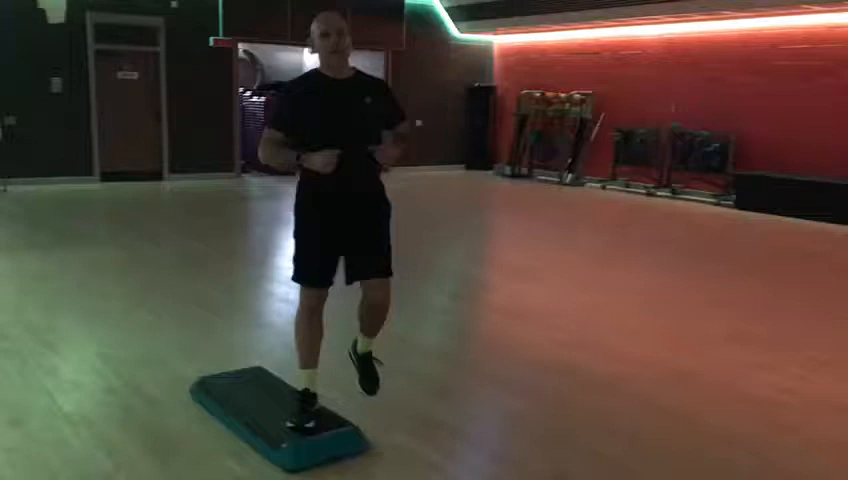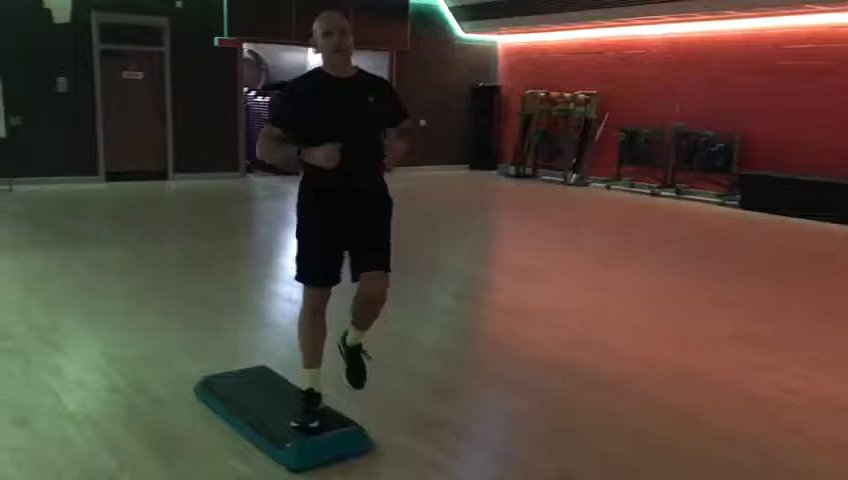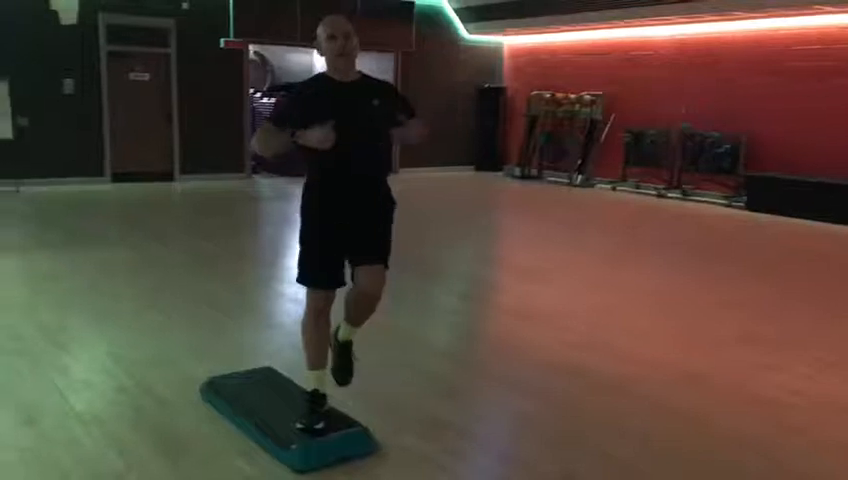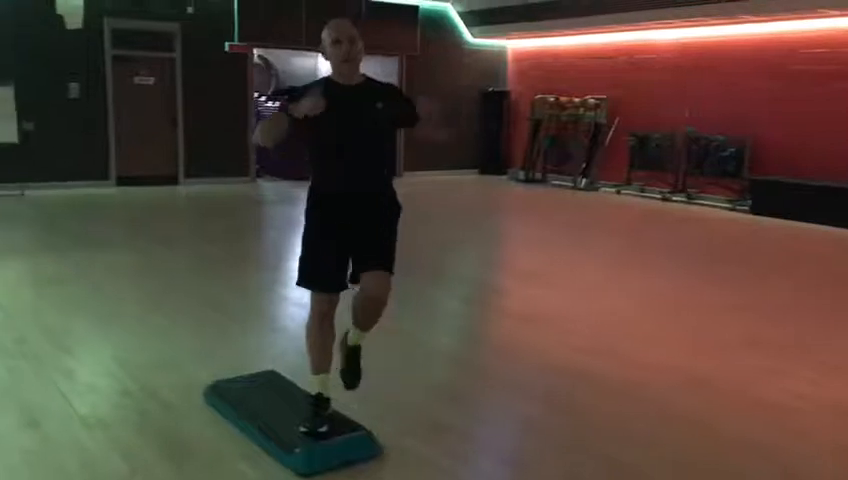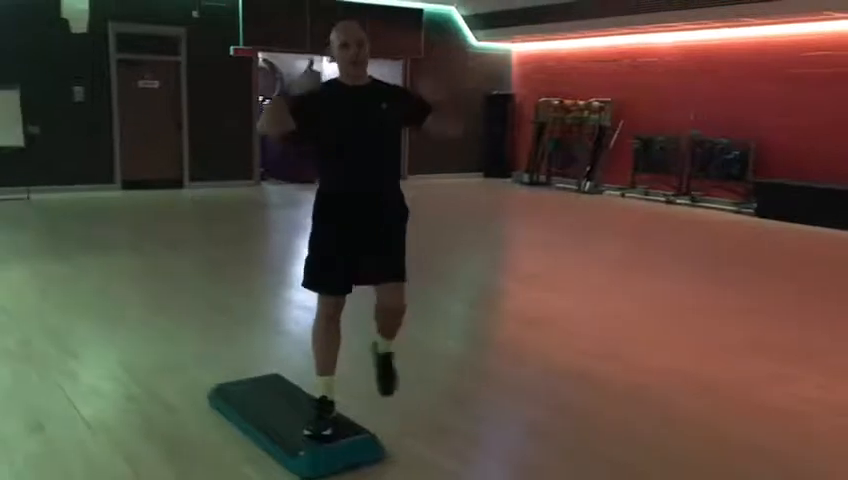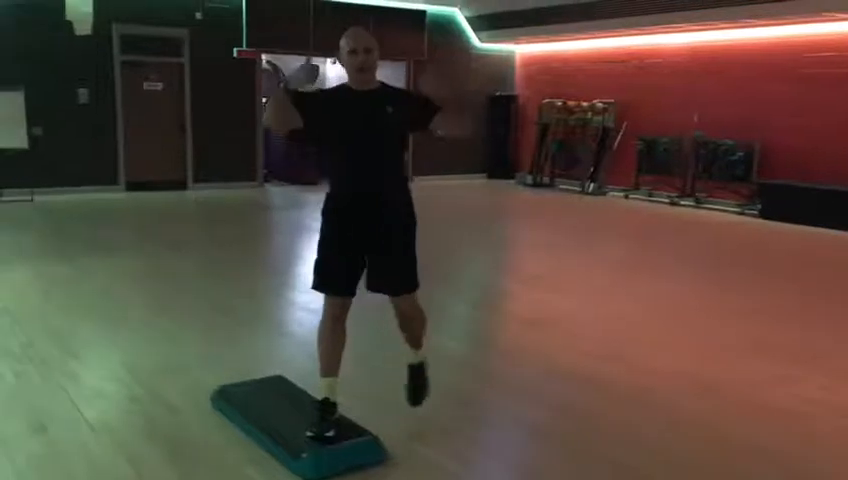
dt=0.1s
person 1, frame 1
left shoulder: (375, 90)
right shoulder: (299, 92)
left elbow: (400, 135)
right elbow: (267, 149)
left wrist: (393, 152)
right wrist: (305, 159)
left hip: (368, 204)
right hip: (317, 206)
left knee: (378, 294)
right knee: (311, 298)
left ankle: (363, 350)
right ankle: (308, 391)
person 1, frame 2
left shoulder: (378, 88)
right shoulder: (302, 90)
left elbow: (404, 131)
right elbow: (265, 146)
left wrist: (400, 146)
right wrist: (307, 154)
left hip: (370, 202)
right hip: (320, 205)
left knee: (375, 288)
right knee: (315, 298)
left ankle: (352, 342)
right ankle: (312, 391)
person 1, frame 3
left shoulder: (382, 92)
right shoulder: (306, 93)
left elbow: (412, 129)
right elbow: (260, 143)
left wrist: (416, 132)
right wrist: (302, 136)
left hip: (372, 204)
right hip: (323, 206)
left knee: (370, 285)
right knee: (318, 299)
left ankle: (343, 337)
right ankle: (316, 392)
person 1, frame 4
left shoulder: (387, 95)
right shoulder: (311, 95)
right elbow: (264, 139)
right wrist: (296, 114)
left hip: (377, 208)
right hip: (327, 210)
left knee: (376, 290)
right knee: (322, 302)
left ankle: (353, 341)
right ankle: (320, 396)
person 1, frame 5
left shoulder: (393, 96)
right shoulder: (318, 97)
left elbow: (447, 129)
right elbow: (268, 128)
left wrist: (437, 101)
right wrist: (289, 95)
left hip: (384, 210)
right hip: (334, 212)
left knee: (391, 297)
right knee: (329, 304)
left ankle: (382, 348)
right ankle: (326, 399)
person 1, frame 6
left shoulder: (401, 101)
right shoulder: (325, 102)
left elbow: (457, 129)
right elbow: (273, 123)
left wrist: (439, 99)
right wrist: (289, 88)
left hip: (393, 215)
right hip: (343, 215)
left knee: (406, 303)
right knee: (335, 306)
left ankle: (416, 360)
right ankle: (328, 400)
